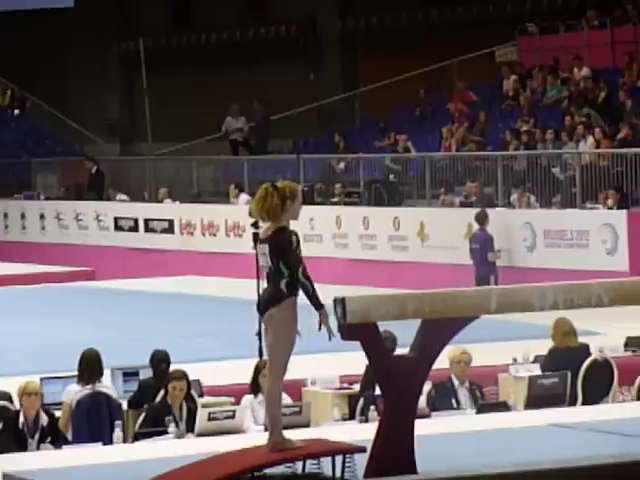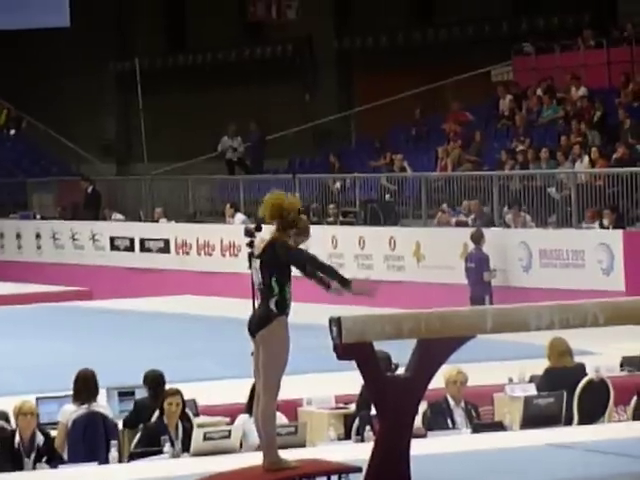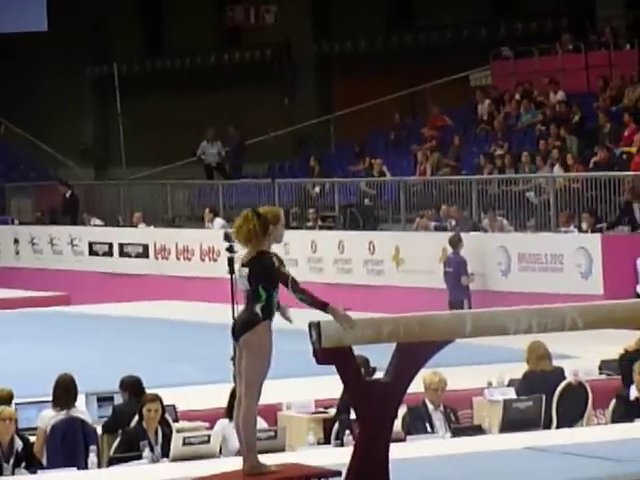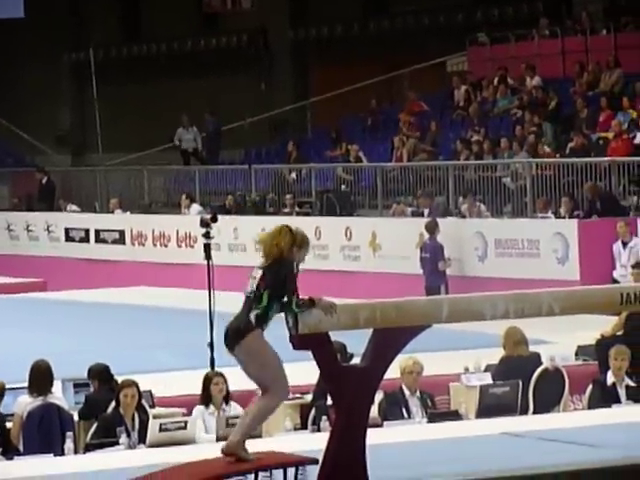
dt=0.7s
person 1, frame 1
left shoulder: (266, 233)
right shoulder: (288, 236)
right elbow: (301, 274)
right wrist: (321, 309)
left hip: (268, 299)
right hip: (282, 304)
left knee: (274, 371)
right knee: (276, 373)
left ankle: (274, 432)
right ankle: (276, 437)
person 1, frame 2
left shoulder: (264, 248)
right shoulder: (279, 247)
left elbow: (306, 266)
right elbow: (312, 263)
left wrist: (332, 284)
right wrist: (347, 284)
left hip: (260, 320)
right hip: (273, 323)
left knee: (262, 392)
right knee: (269, 393)
left ankle: (267, 452)
right ankle: (271, 457)
person 1, frame 3
left shoulder: (250, 256)
right shoulder: (266, 259)
right elbow: (293, 287)
left wrist: (278, 307)
right wrist: (331, 309)
left hip: (244, 325)
right hip: (257, 327)
left knee: (244, 396)
right knee: (252, 397)
left ankle: (248, 458)
right ankle: (252, 462)
person 1, frame 4
left shoulder: (267, 268)
right shoulder: (287, 266)
right elbow: (293, 305)
left wrist: (311, 305)
right wrist: (315, 303)
left hip: (235, 332)
right hip: (248, 333)
left knee: (269, 392)
right knee: (279, 391)
left ankle: (236, 441)
right ankle: (235, 442)
